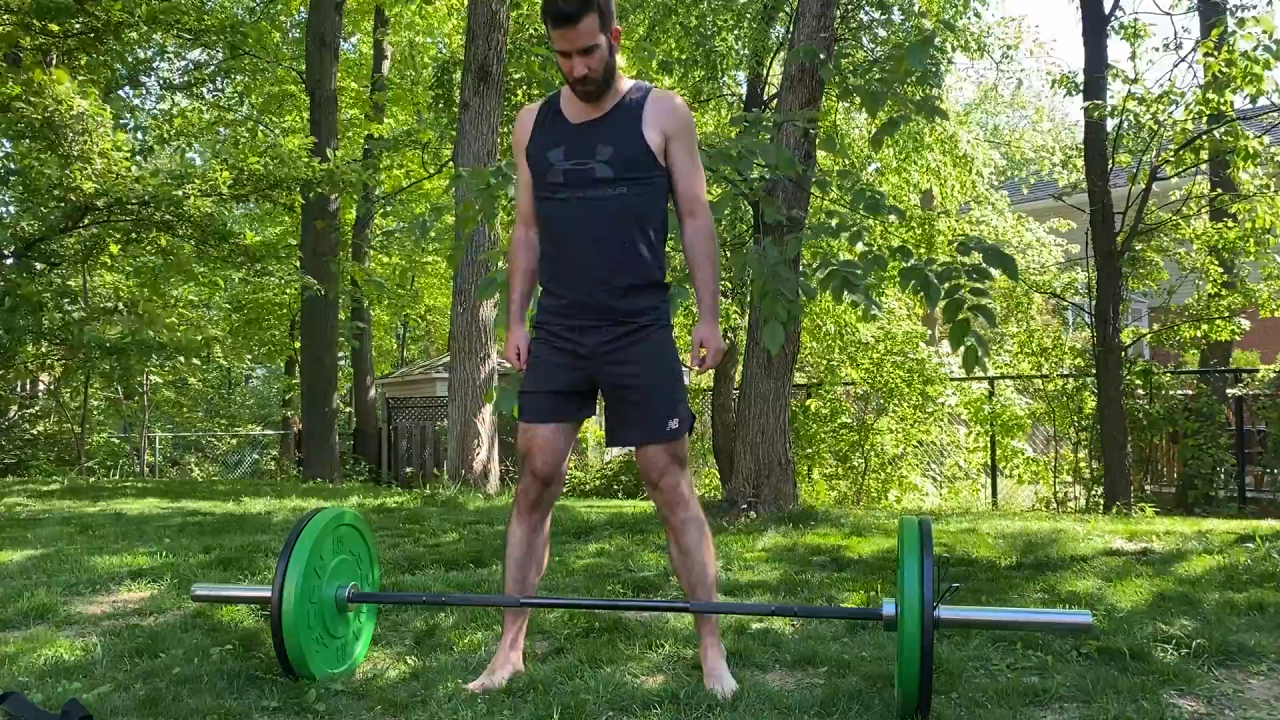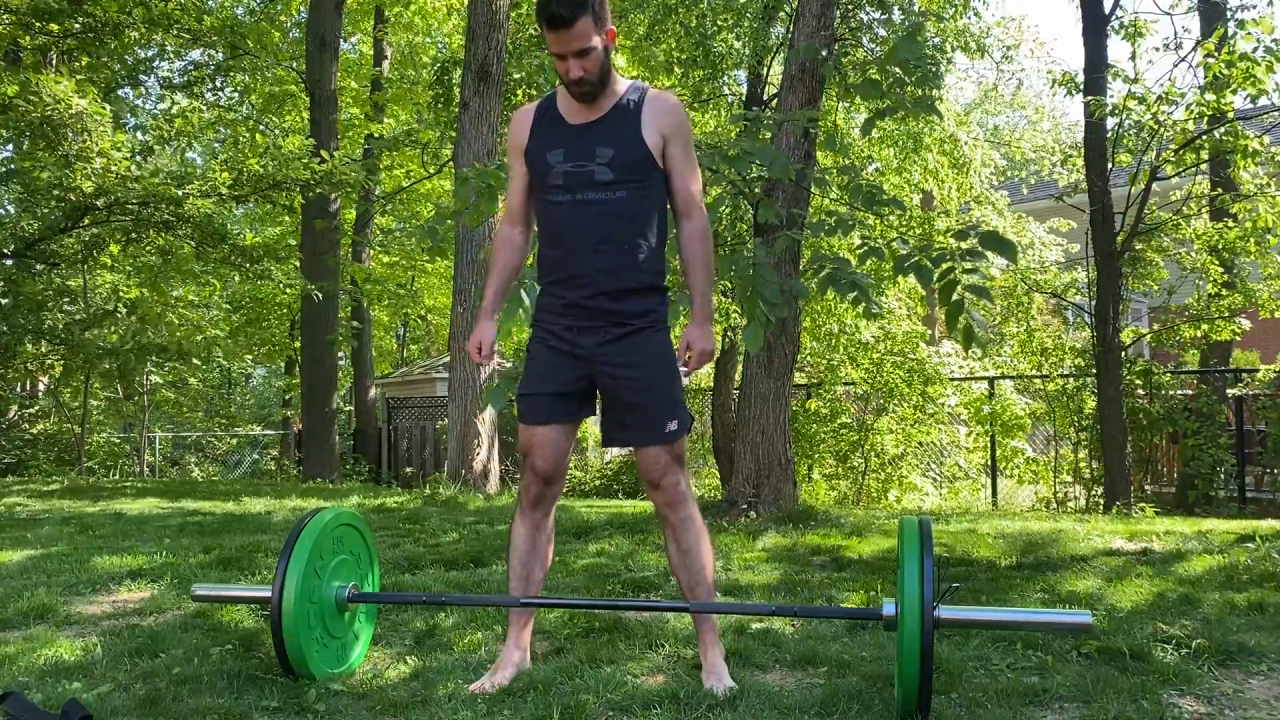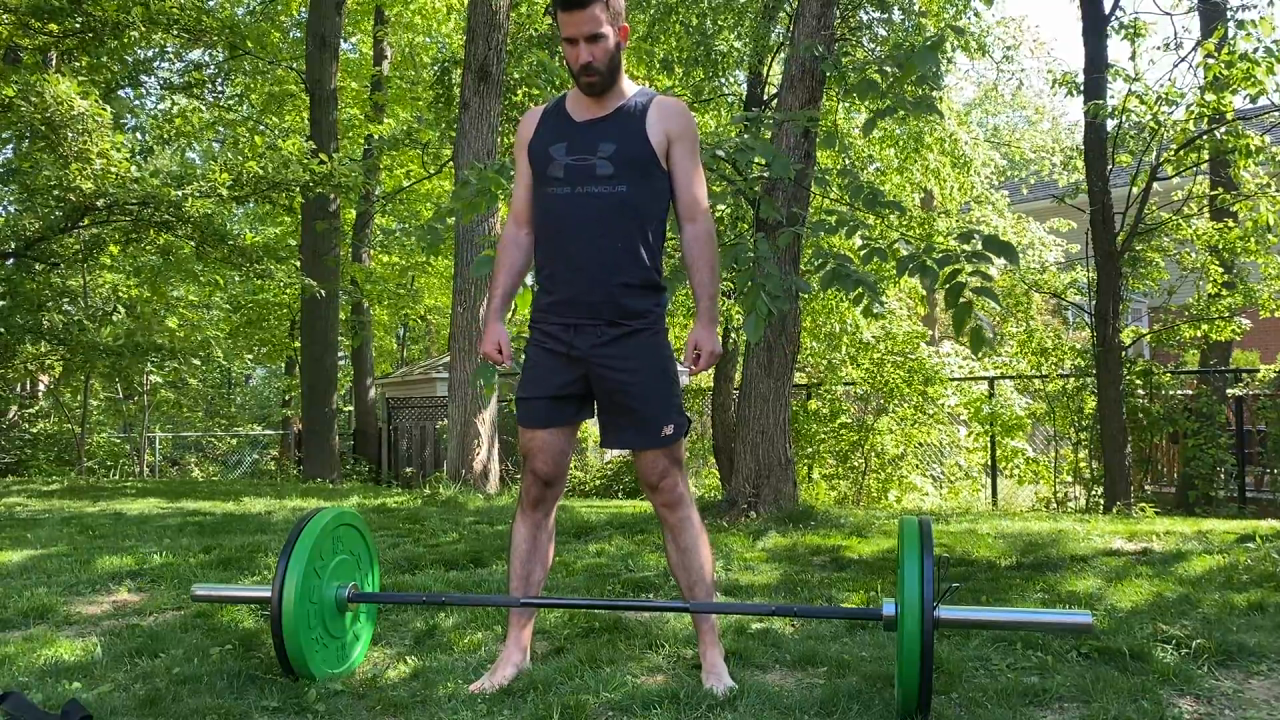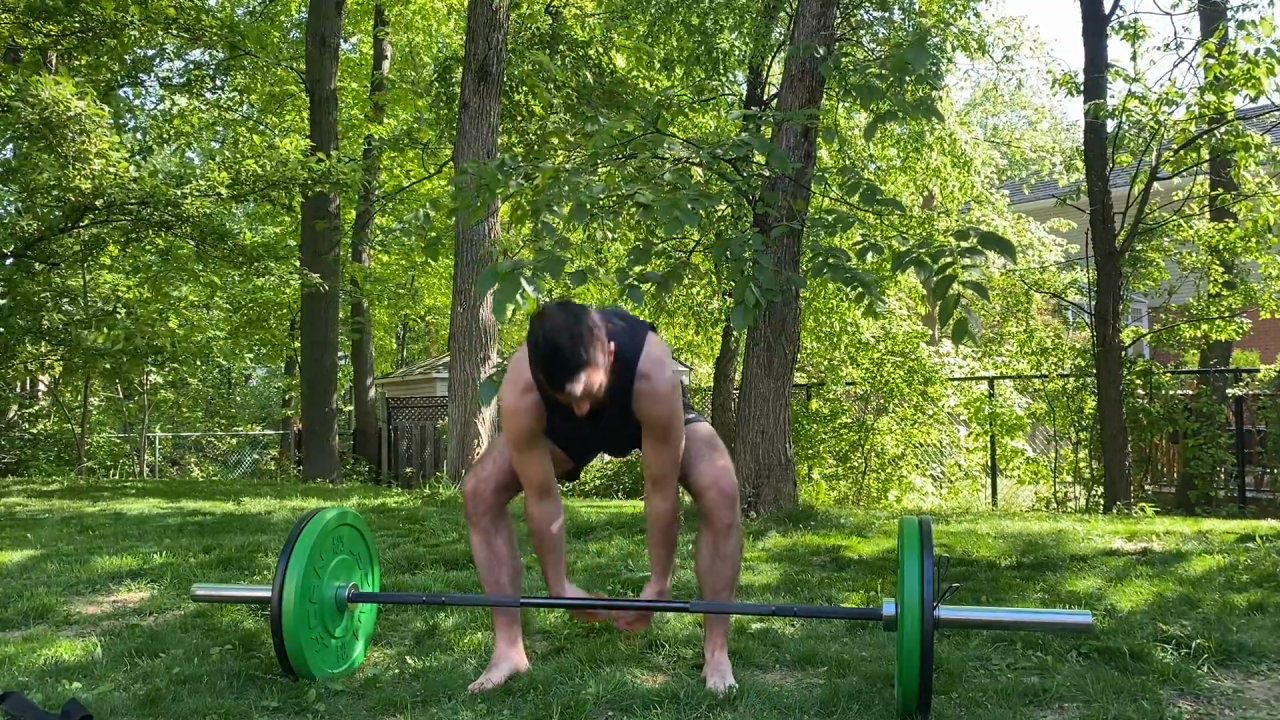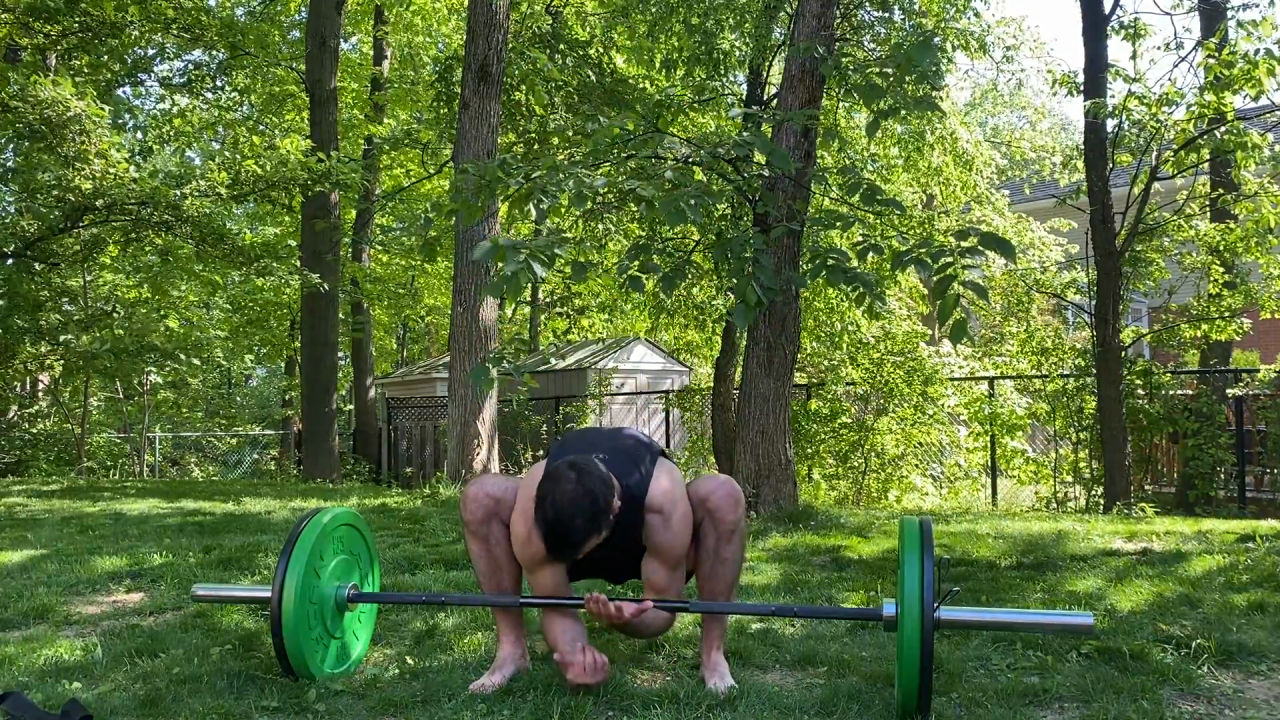
dt=1s
person 1, frame 1
left shoulder: (663, 112)
right shoulder: (533, 122)
left elbow: (696, 217)
right elbow: (527, 227)
left wrist: (708, 315)
right wrist: (516, 318)
left hip: (641, 333)
right hip: (557, 334)
left knee: (672, 487)
right knee: (534, 483)
left ankle: (712, 650)
right ankle: (510, 645)
person 1, frame 2
left shoulder: (659, 112)
right shoulder: (528, 123)
left elbow: (691, 217)
right elbow: (515, 225)
left wrist: (701, 316)
right wrist: (487, 314)
left hip: (639, 332)
right hip: (554, 333)
left knee: (670, 487)
right knee: (537, 484)
left ankle: (710, 649)
right ankle: (516, 646)
person 1, frame 3
left shoulder: (664, 117)
right shoulder: (537, 124)
left elbow: (696, 222)
right elbow: (520, 227)
left wrist: (707, 319)
right wrist: (494, 315)
left hip: (635, 335)
right hip: (550, 335)
left knee: (668, 489)
right knee: (537, 489)
left ankle: (710, 647)
right ankle: (516, 645)
person 1, frame 4
left shoulder: (652, 374)
right shoulder: (520, 390)
left elbow: (662, 492)
right elbow: (541, 497)
left wrist: (657, 583)
right wrist: (558, 585)
left hip: (645, 406)
left knee: (719, 489)
right knee: (481, 491)
left ankle: (716, 651)
right ankle: (509, 646)
person 1, frame 5
left shoulder: (664, 501)
right shoulder: (530, 508)
left elbow: (663, 608)
right elbow: (556, 607)
left wrist: (627, 618)
right wrist: (574, 655)
left hip: (650, 548)
left knee: (722, 496)
right knee: (480, 497)
left ankle: (712, 653)
right ankle: (512, 648)
